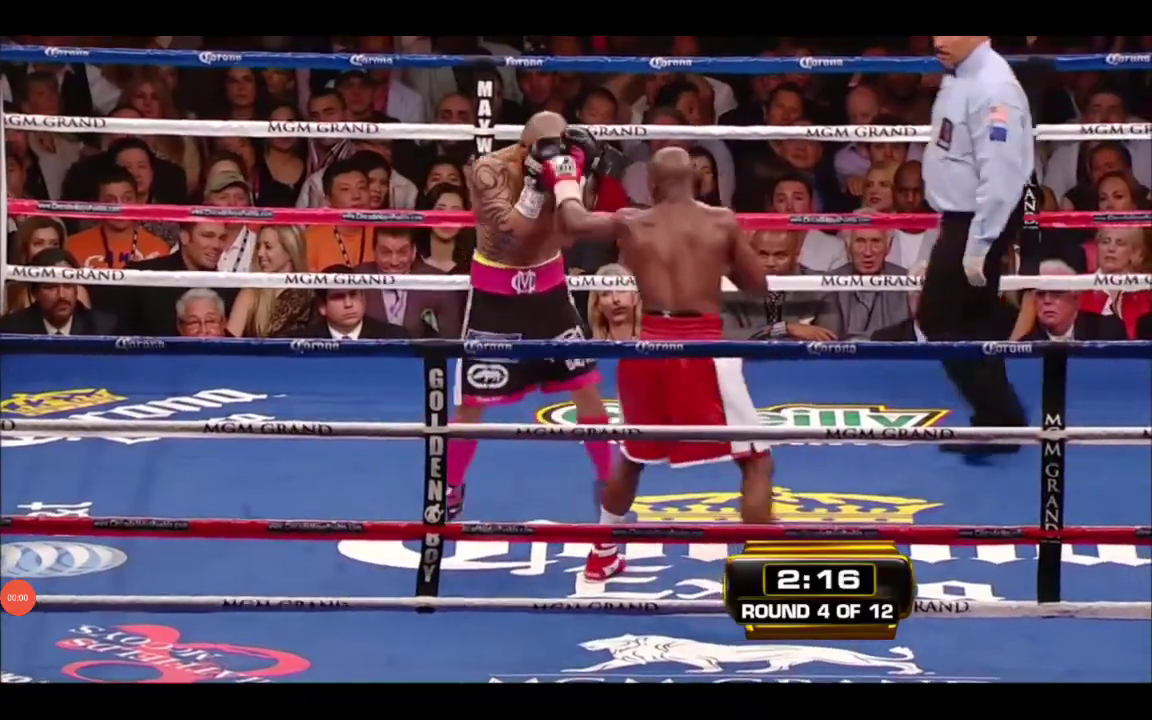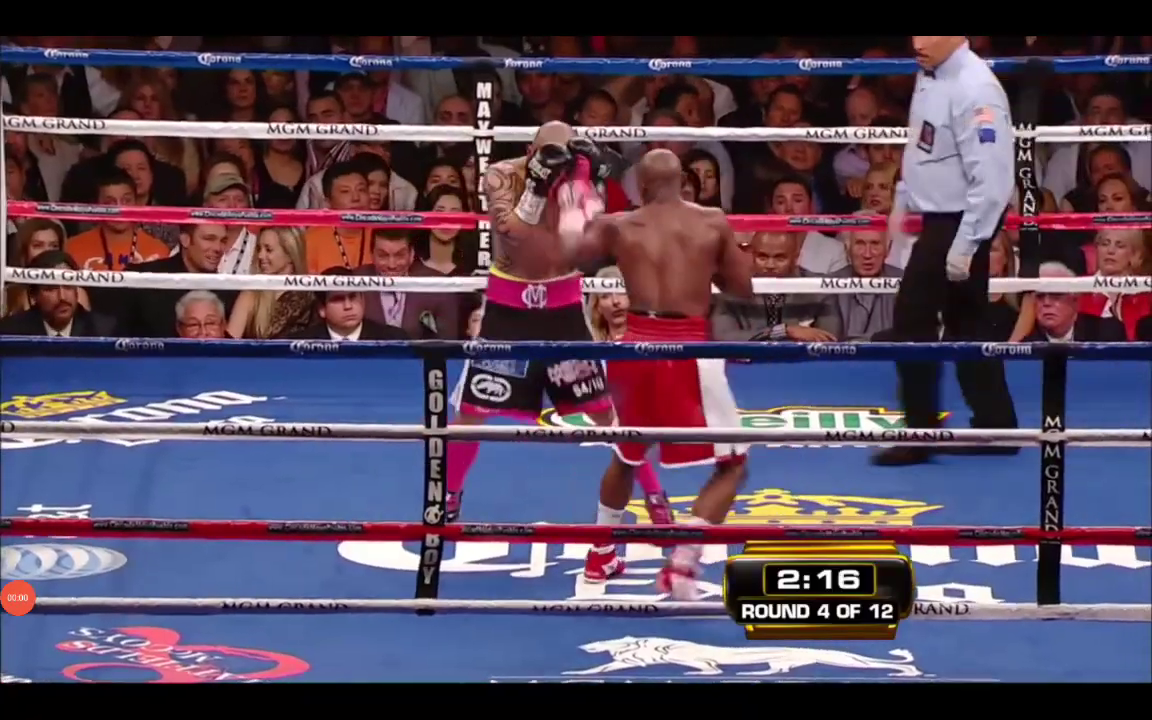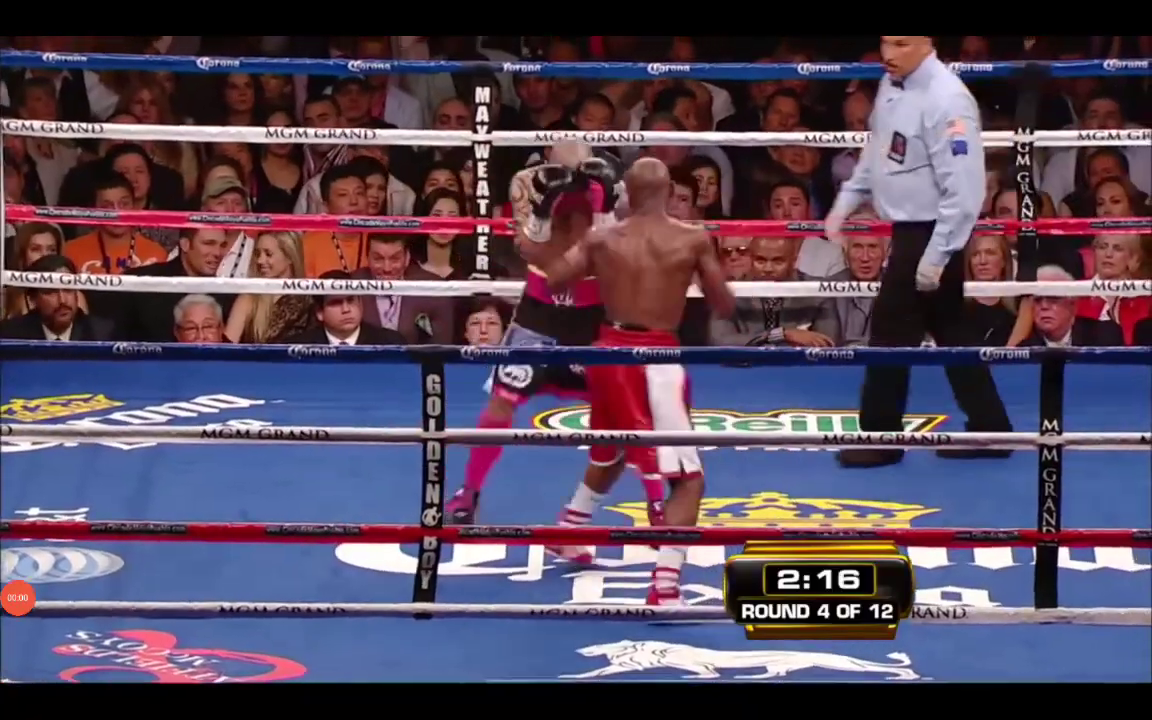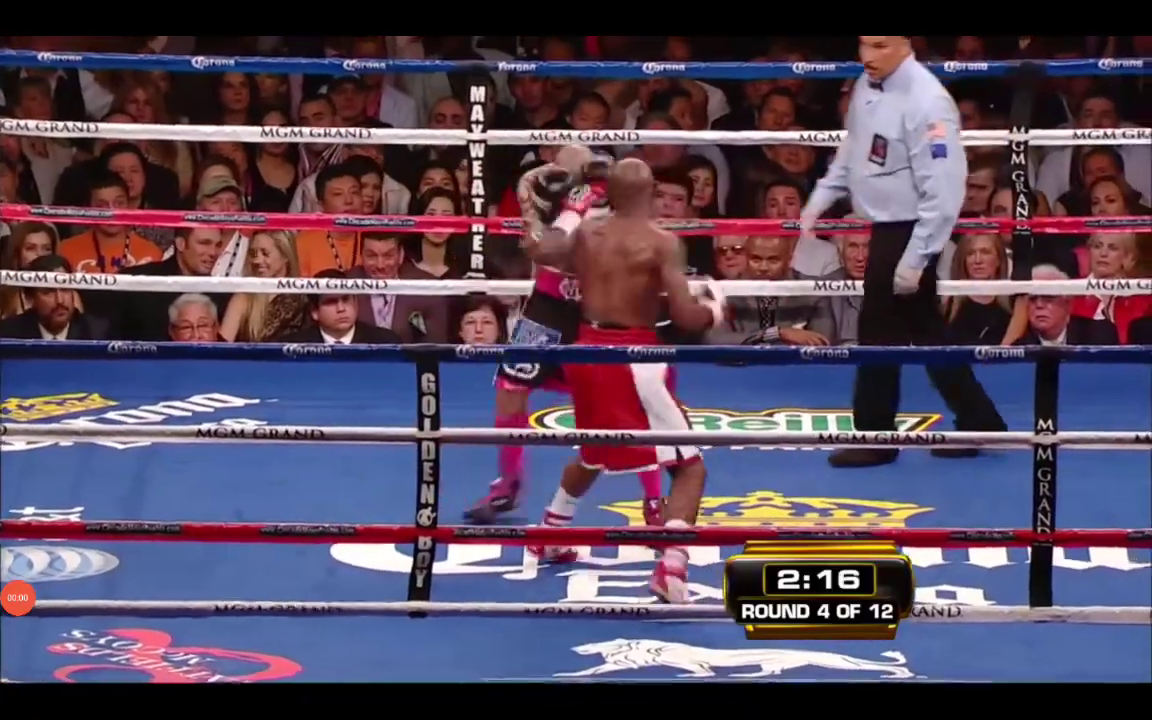
dt=0.1s
person 1, frame 1
left shoulder: (631, 223)
right shoulder: (724, 222)
left elbow: (575, 221)
right elbow: (757, 286)
left wrist: (564, 182)
left hip: (650, 345)
right hip: (704, 348)
left knee: (632, 456)
right knee: (756, 463)
left ankle: (602, 555)
person 1, frame 2
left shoulder: (620, 226)
right shoulder: (714, 223)
left elbow: (567, 253)
right elbow: (741, 287)
left wrist: (588, 219)
left hip: (637, 346)
right hip: (687, 349)
left knee: (628, 456)
right knee: (729, 466)
right ankle: (682, 568)
person 1, frame 3
left shoulder: (604, 237)
right shoulder: (693, 239)
left elbow: (555, 279)
right elbow: (724, 305)
left hip: (609, 353)
right hip: (655, 360)
left knee: (608, 453)
right knee: (686, 480)
right ankle: (665, 584)
person 1, frame 4
left shoulder: (587, 232)
right shoulder: (661, 242)
left elbow: (543, 254)
right elbow: (687, 317)
right wrist: (715, 308)
right hip: (631, 359)
left knee: (593, 455)
right knee: (690, 469)
right ankle: (672, 569)
person 2, frame 1
left shoulder: (992, 86)
right shoulder: (961, 75)
left elbow: (1001, 174)
left wrist: (980, 242)
left hip: (980, 223)
right hip: (962, 218)
left knee: (940, 318)
right knee: (974, 322)
left ankle: (1004, 419)
right ankle: (993, 425)
person 2, frame 2
left shoulder: (974, 89)
right shoulder: (930, 76)
left elbow: (991, 177)
left wrist: (965, 243)
right wrist: (903, 198)
left hip: (958, 224)
right hip: (940, 218)
left knee: (912, 322)
right knee: (965, 325)
left ankle: (920, 434)
right ankle: (995, 427)
person 2, frame 3
left shoulder: (945, 99)
right shoulder: (892, 85)
left elbow: (964, 187)
left wrist: (938, 254)
right wrist: (847, 199)
left hip: (930, 234)
right hip: (911, 228)
left knee: (890, 330)
right knee: (949, 331)
left ankle: (881, 438)
right ankle: (990, 429)
person 2, frame 4
left shoulder: (926, 101)
right shoulder: (866, 85)
left elbow: (943, 190)
left wrist: (916, 258)
right wrist: (821, 198)
left hip: (912, 232)
right hip: (884, 228)
left knee: (883, 331)
right knee: (925, 330)
left ankle: (876, 438)
right ankle: (978, 419)
person 3, frame 1
right shoulder: (490, 169)
right elbow: (509, 234)
right wrist: (537, 179)
left hip: (547, 288)
right hip: (495, 293)
left knee: (586, 389)
right knee: (473, 400)
left ankle: (609, 485)
right ankle: (451, 493)
person 3, frame 2
left shoulder: (583, 182)
right shoulder: (503, 176)
right elbow: (515, 237)
left wrist: (585, 183)
right wrist: (536, 185)
left hip: (562, 305)
right hip: (508, 305)
left knee: (605, 412)
right knee: (474, 412)
left ankle: (655, 499)
right ankle: (449, 501)
person 3, frame 3
left shoulder: (601, 190)
right shoulder: (527, 184)
right elbow: (533, 253)
left wrist: (604, 205)
right wrist: (543, 206)
left hip: (594, 303)
right hip: (544, 297)
right knee: (501, 403)
left ankle: (657, 503)
right ankle: (466, 498)
person 3, frame 4
right shoulder: (534, 184)
left wrist: (597, 199)
right wrist: (548, 210)
right hip: (552, 293)
right knee: (510, 392)
left ankle: (655, 504)
right ankle: (508, 482)
